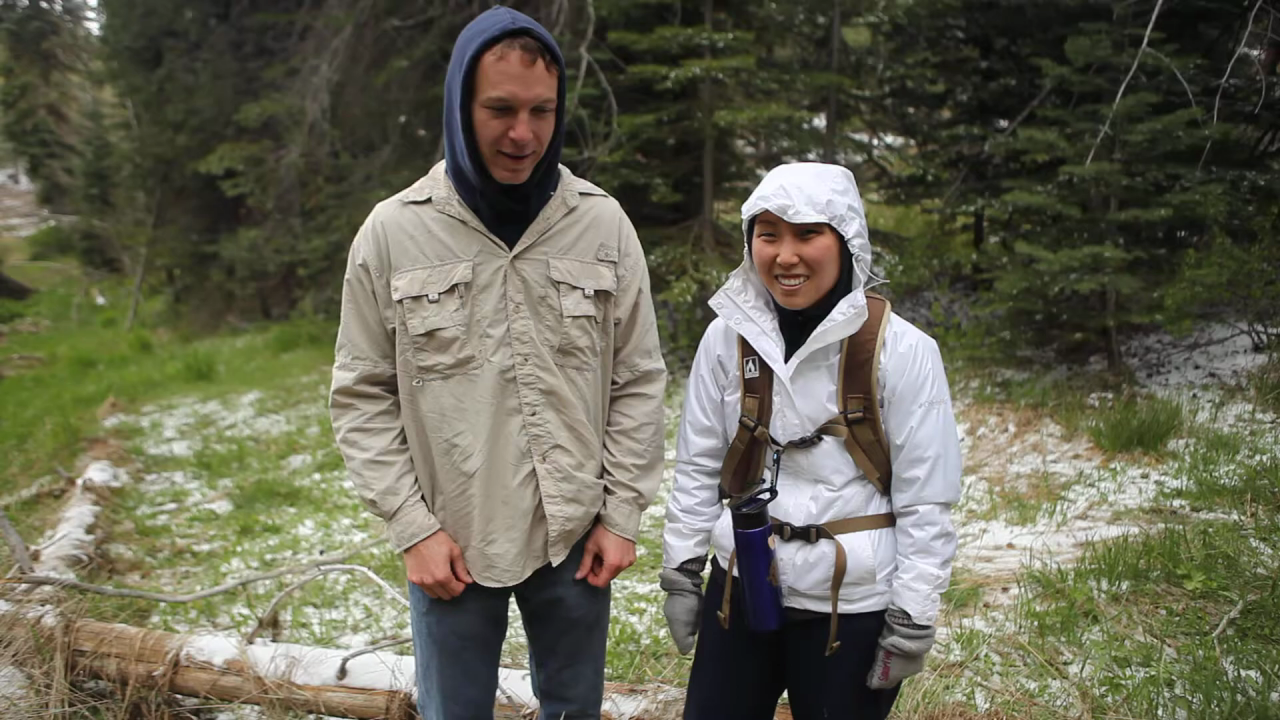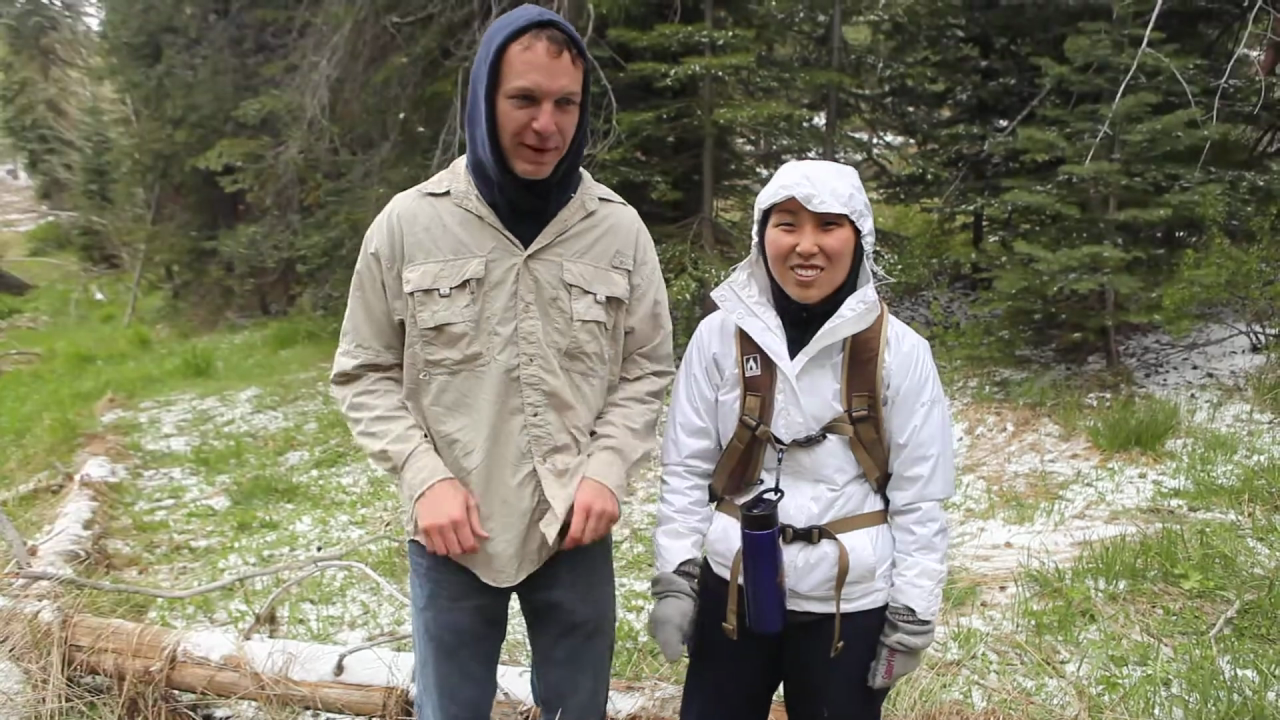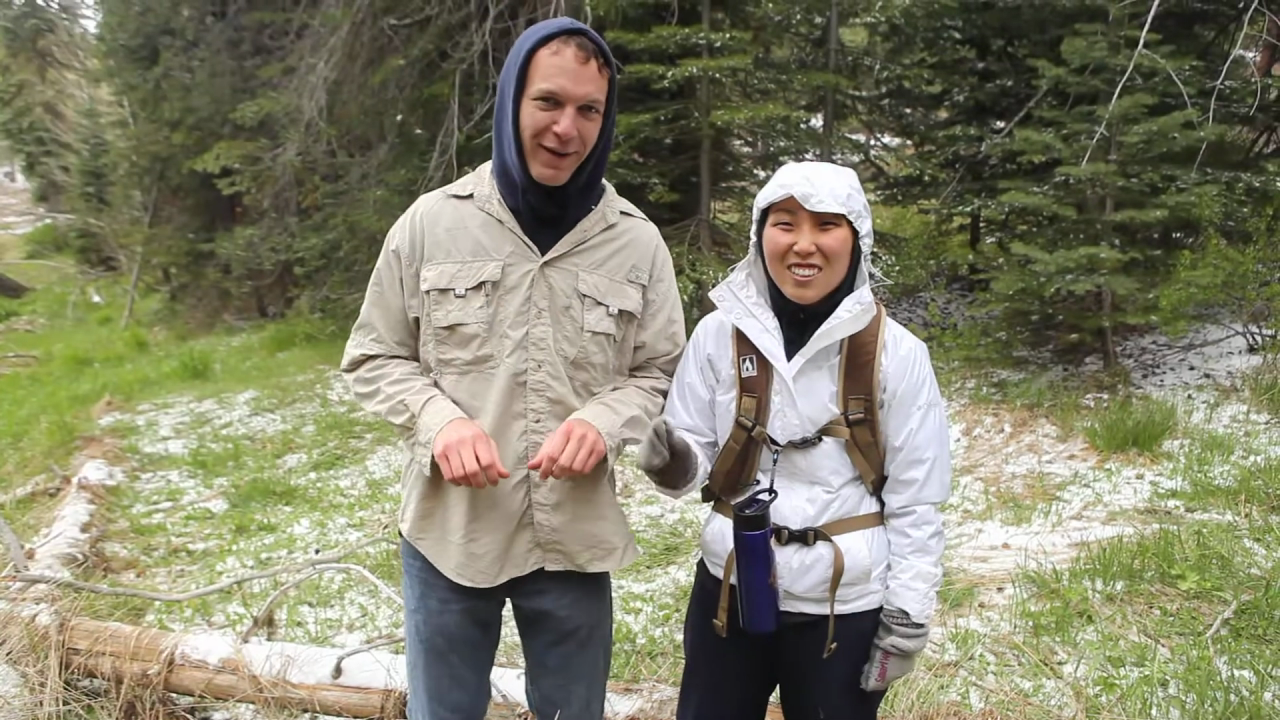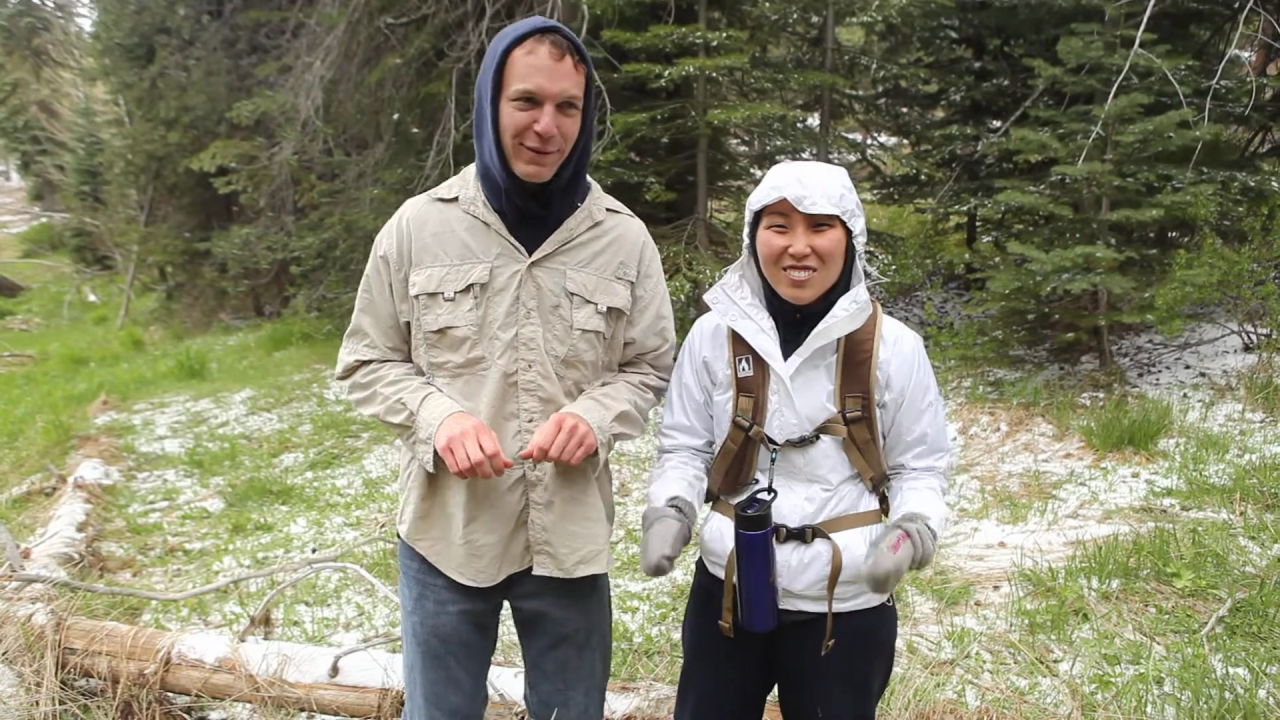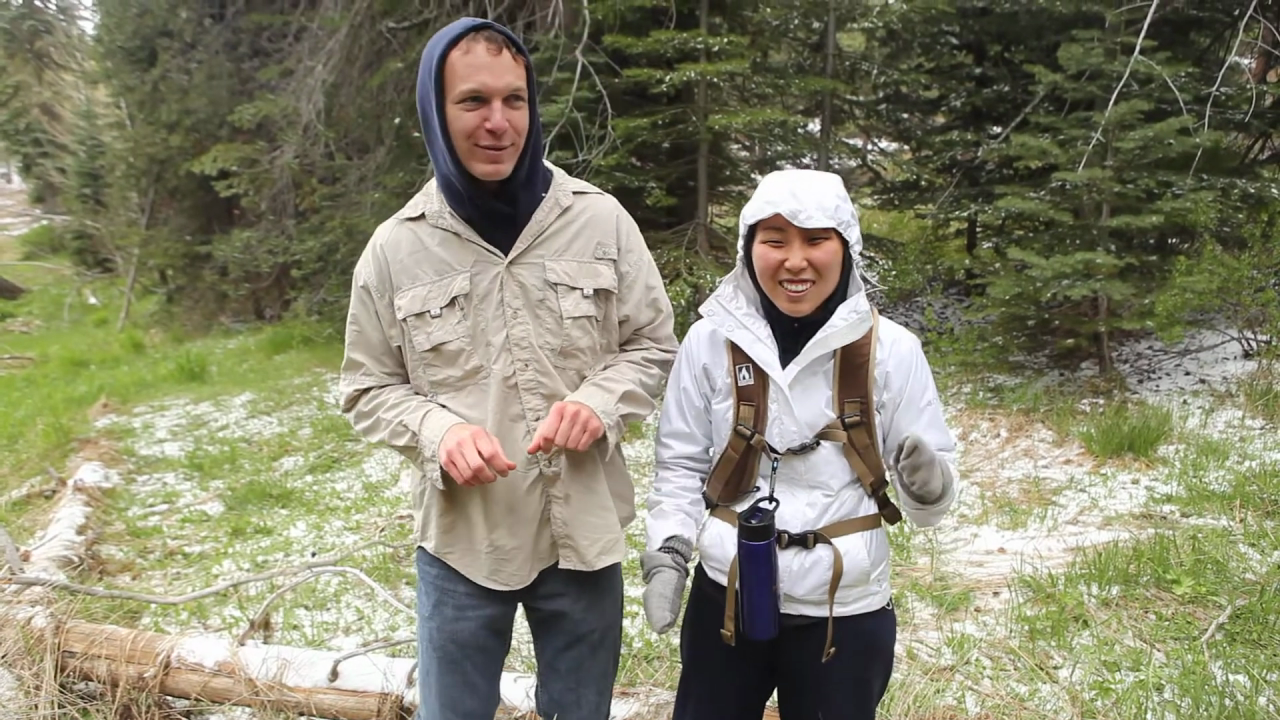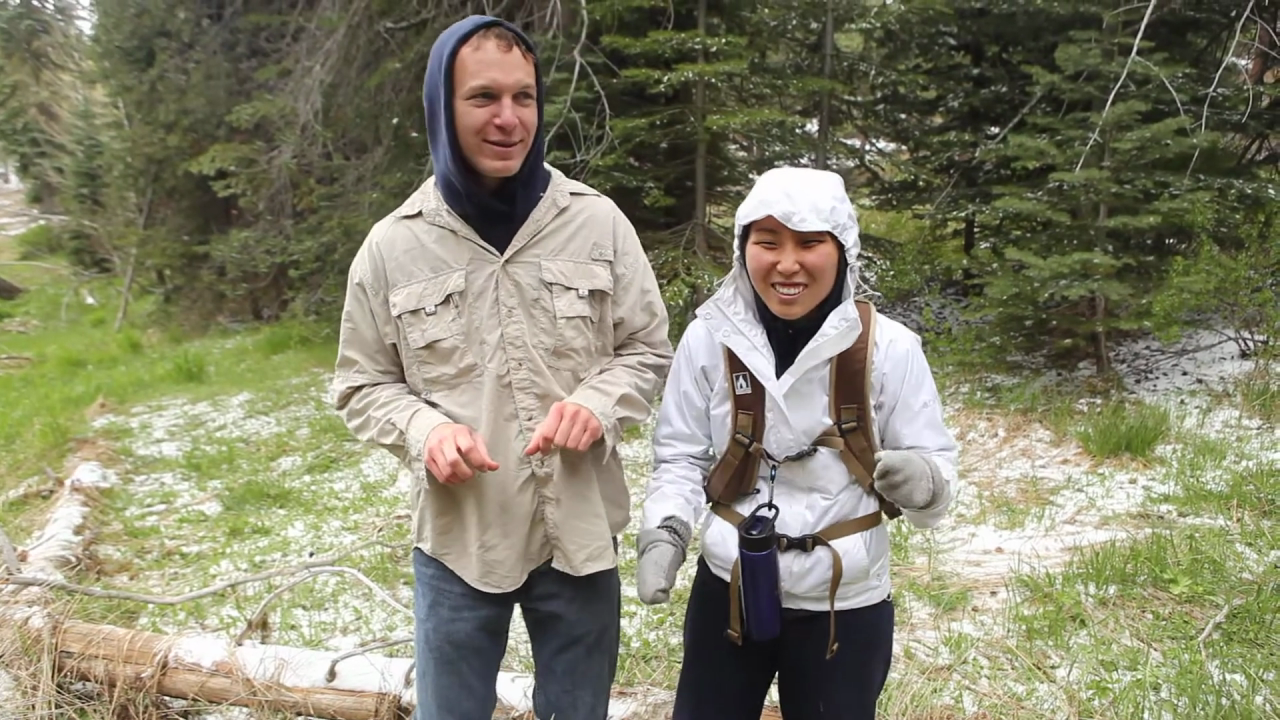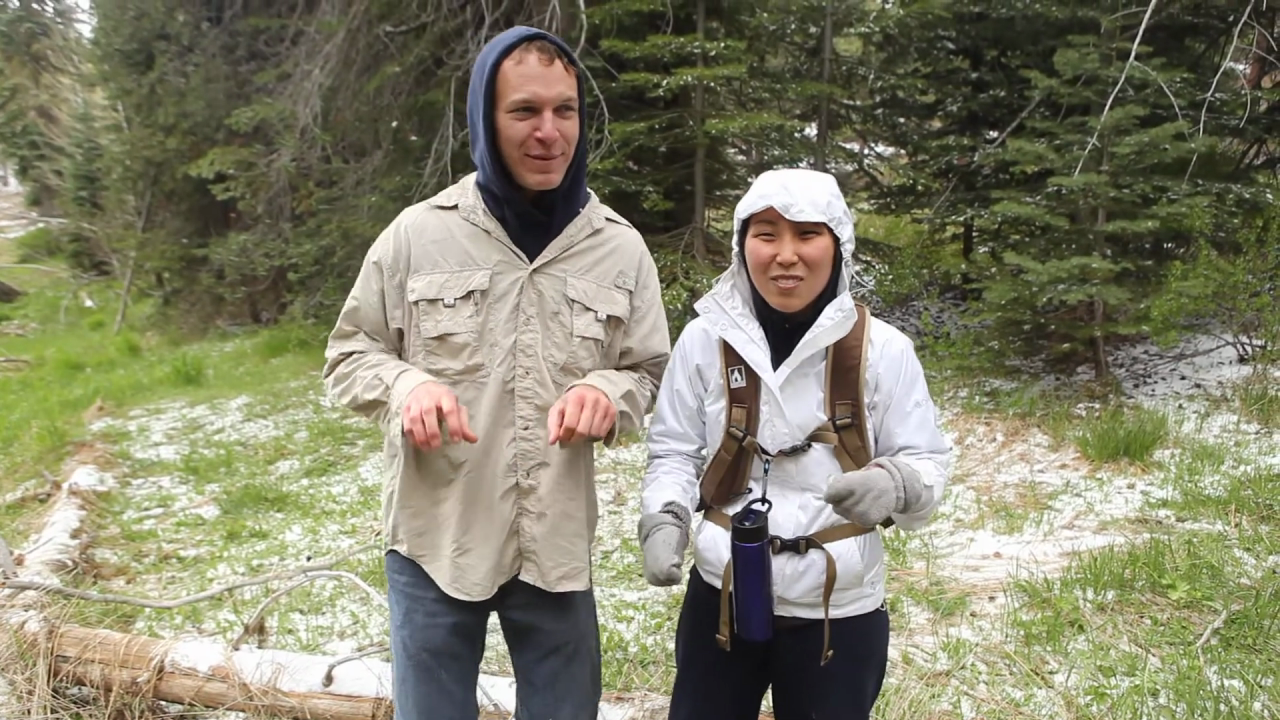
dt=0.5s
person 1, frame 1
left shoulder: (603, 225)
right shoulder: (392, 232)
left elbow: (638, 381)
right elbow: (362, 397)
left wrist: (623, 513)
right wrist: (412, 527)
left hip: (575, 532)
right hip: (453, 539)
person 1, frame 2
left shoulder: (618, 228)
right shoulder: (408, 222)
left elbow: (648, 371)
right elbow: (363, 373)
left wrist: (607, 465)
right wrist: (425, 473)
left hip: (574, 531)
right hip: (454, 534)
person 1, frame 3
left shoulder: (636, 241)
right shoulder: (431, 222)
left elbow: (661, 374)
right elbow: (372, 358)
left wrist: (604, 423)
right wrist: (437, 419)
left hip: (573, 536)
right hip: (447, 530)
person 1, frame 4
left shoulder: (624, 238)
right shoulder: (418, 227)
left elbow: (650, 371)
right elbow: (367, 363)
left wrist: (595, 417)
right wrist: (438, 417)
left hip: (568, 534)
right hip: (444, 531)
person 1, frame 5
left shoulder: (599, 219)
right shoulder: (395, 248)
left elbow: (653, 346)
right elbow: (367, 389)
left wrist: (600, 401)
right wrist: (436, 430)
left hip: (583, 532)
right hip: (461, 539)
person 1, frame 6
left shoulder: (597, 222)
right shoulder: (393, 245)
left elbow: (648, 351)
right elbow: (361, 385)
left wrist: (598, 404)
right wrist: (424, 429)
left hip: (580, 531)
right hip: (457, 539)
person 1, frame 7
left shoulder: (619, 248)
right shoulder: (418, 233)
left elbow: (650, 373)
right elbow: (349, 354)
left wrist: (608, 394)
right wrist: (406, 384)
left hip: (557, 545)
right hip: (433, 540)
person 2, frame 1
left shoulder: (902, 351)
right shoulder: (728, 335)
left elbow: (926, 499)
right elbow: (698, 467)
left wrist: (912, 620)
right wrist: (682, 573)
left hip: (852, 604)
right hip: (742, 588)
person 2, frame 2
left shoulder: (899, 349)
right shoulder: (722, 333)
left elbow: (920, 495)
right elbow: (688, 465)
left wrist: (912, 616)
right wrist: (675, 577)
left hip: (849, 603)
right hip: (733, 587)
person 2, frame 3
left shoulder: (895, 351)
right shoulder: (720, 333)
left elbow: (917, 499)
right elbow: (694, 450)
left wrist: (906, 619)
right wrist: (672, 461)
left hip: (845, 603)
right hip: (730, 588)
person 2, frame 4
left shoulder: (892, 346)
right shoulder: (716, 332)
left elbow: (920, 466)
right elbow: (686, 447)
left wrist: (911, 533)
right wrist: (670, 508)
left hip: (846, 601)
right hip: (729, 587)
person 2, frame 5
left shoulder: (890, 349)
right shoulder: (711, 339)
left elbow: (927, 481)
right elbow: (681, 464)
left wrist: (926, 482)
right wrist: (667, 555)
left hip: (844, 607)
right hip: (727, 595)
person 2, frame 6
left shoulder: (889, 348)
right shoulder: (710, 337)
left elbow: (934, 459)
right elbow: (681, 455)
left wrist: (918, 478)
right wrist: (663, 533)
left hip: (845, 601)
right hip: (729, 586)
person 2, frame 7
left shoulder: (881, 349)
right shoulder: (707, 338)
left elbow: (926, 462)
right elbow: (674, 452)
left wrist: (890, 485)
right wrist: (665, 520)
left hip: (839, 609)
right hip: (722, 595)
